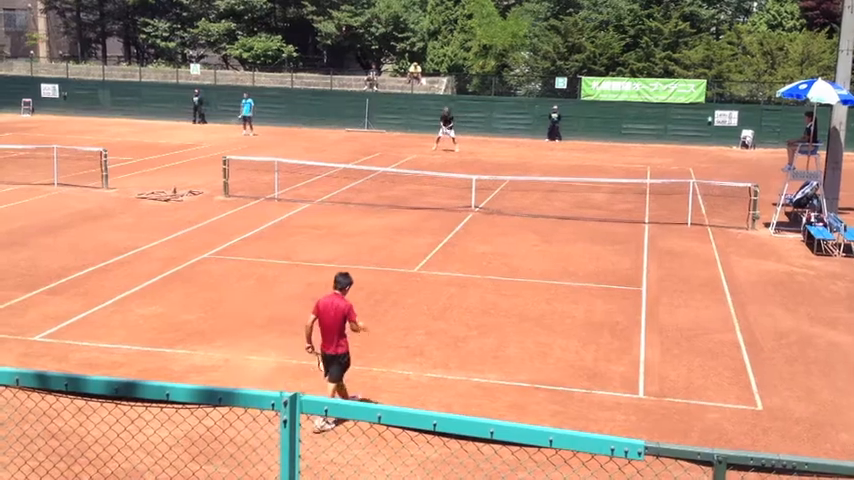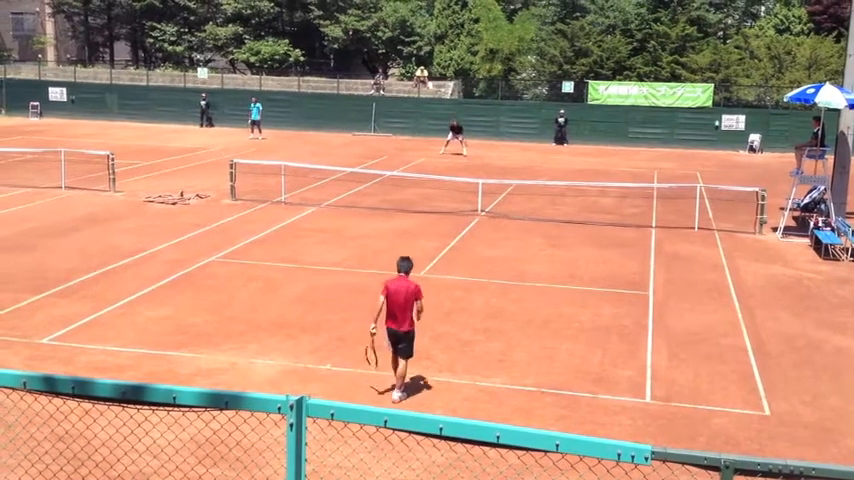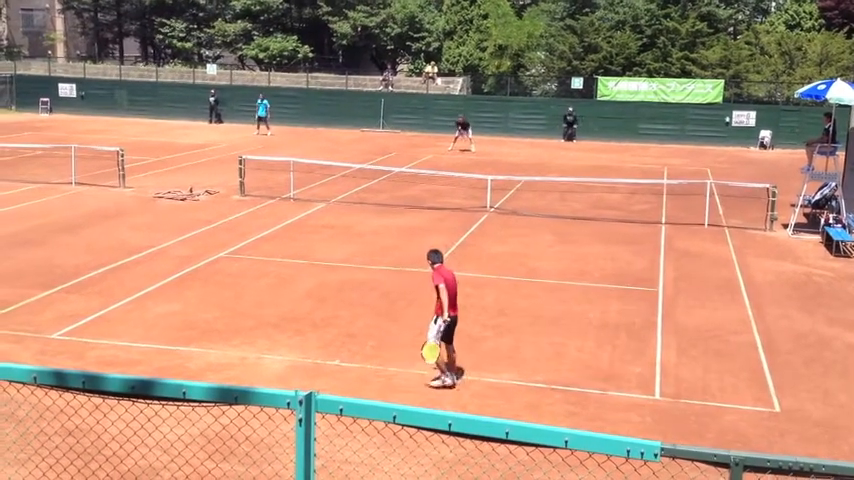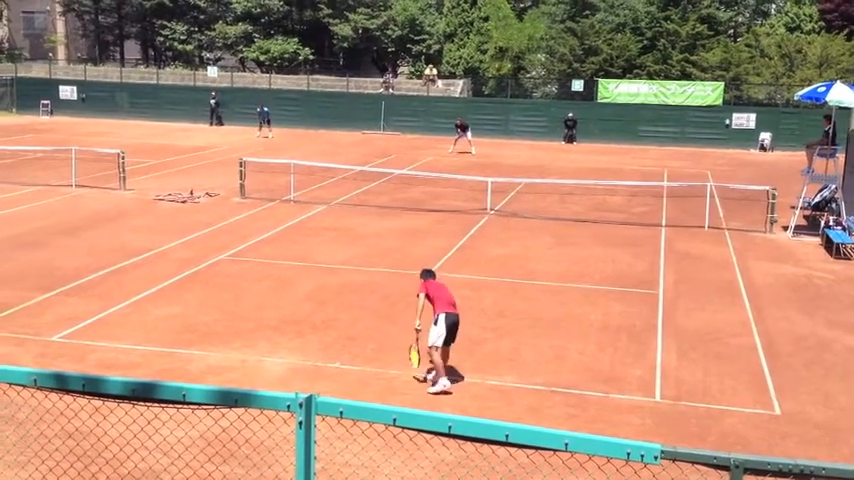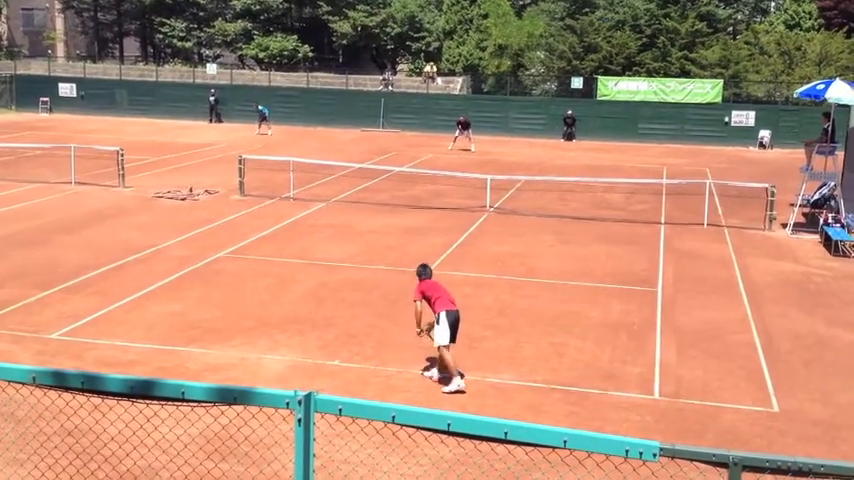
dt=1s
person 1, frame 1
left shoulder: (321, 301)
right shoulder: (346, 305)
left elbow: (309, 324)
right elbow: (354, 328)
left wrist: (308, 342)
right wrist: (361, 327)
left hip: (325, 350)
right hip: (340, 351)
left knee: (336, 378)
right knee: (332, 384)
right ankle: (322, 420)
person 1, frame 2
left shoulder: (388, 284)
right shoulder: (414, 287)
left elbow: (380, 305)
right elbow: (419, 309)
left wrist: (374, 323)
right wrist: (418, 316)
left hip: (391, 327)
right hip: (406, 329)
left knee: (395, 354)
right knee: (403, 360)
left ankle: (398, 384)
right ankle: (398, 392)
person 1, frame 3
left shoulder: (437, 273)
right shoulder: (450, 273)
left elbow: (443, 291)
left wrist: (445, 313)
left hip: (443, 316)
right hip: (453, 315)
right knee: (449, 345)
left ankle: (445, 377)
right ankle: (452, 375)
person 1, frame 4
left shoulder: (424, 285)
right shoulder: (440, 285)
left elbow: (421, 299)
left wrist: (418, 320)
left hip: (443, 315)
right hip: (455, 316)
left knee: (432, 349)
right knee: (445, 347)
left ankle: (443, 380)
right ankle: (437, 374)
person 1, frame 5
left shoulder: (420, 287)
right shoulder: (436, 285)
left elbow: (418, 309)
left wrist: (418, 327)
right wrist: (431, 326)
left hip: (444, 314)
right hip: (454, 312)
left knee: (442, 349)
right knee: (444, 346)
left ankle: (457, 381)
right ankle: (436, 372)
